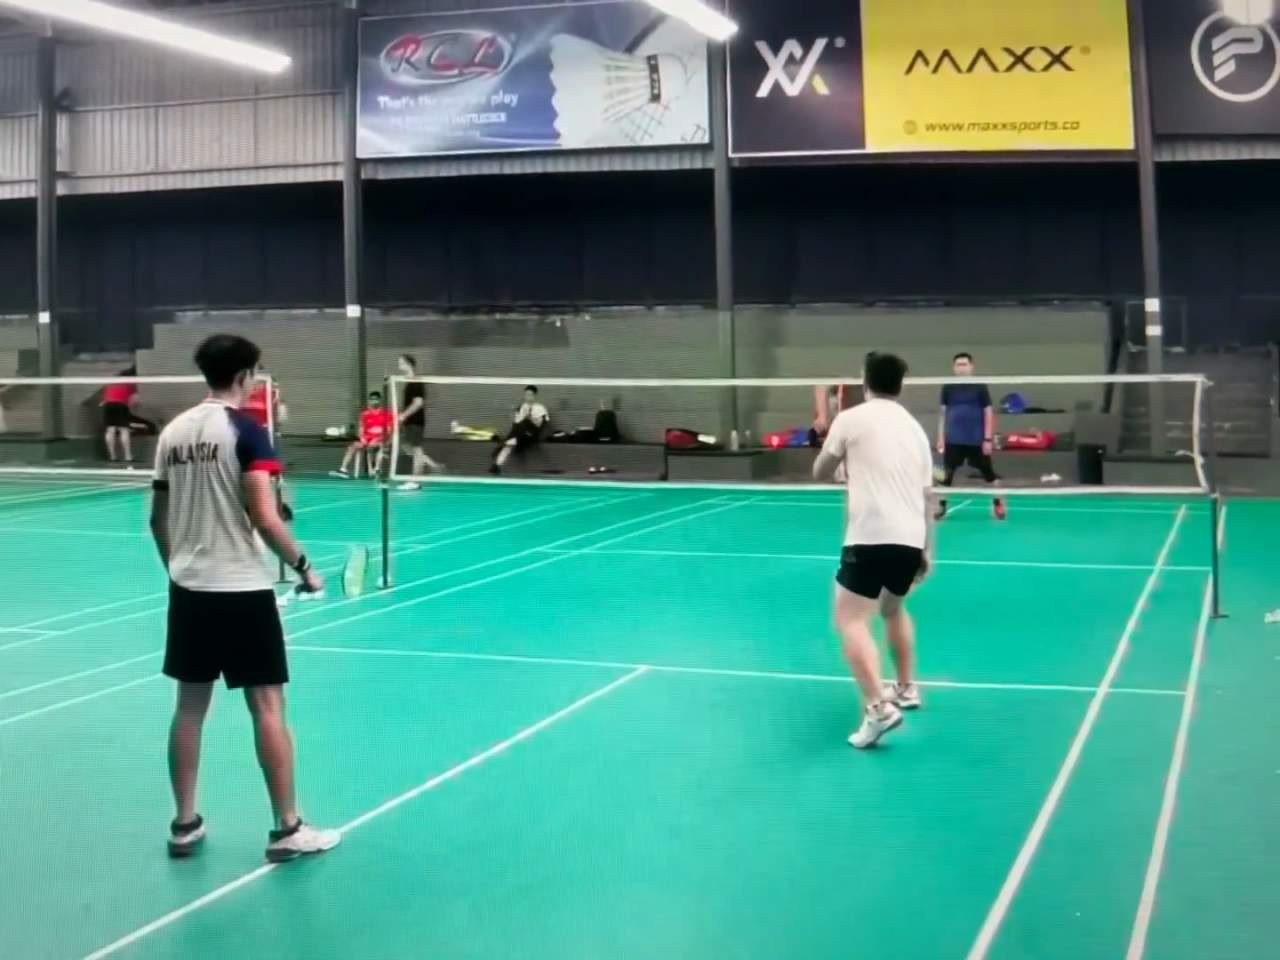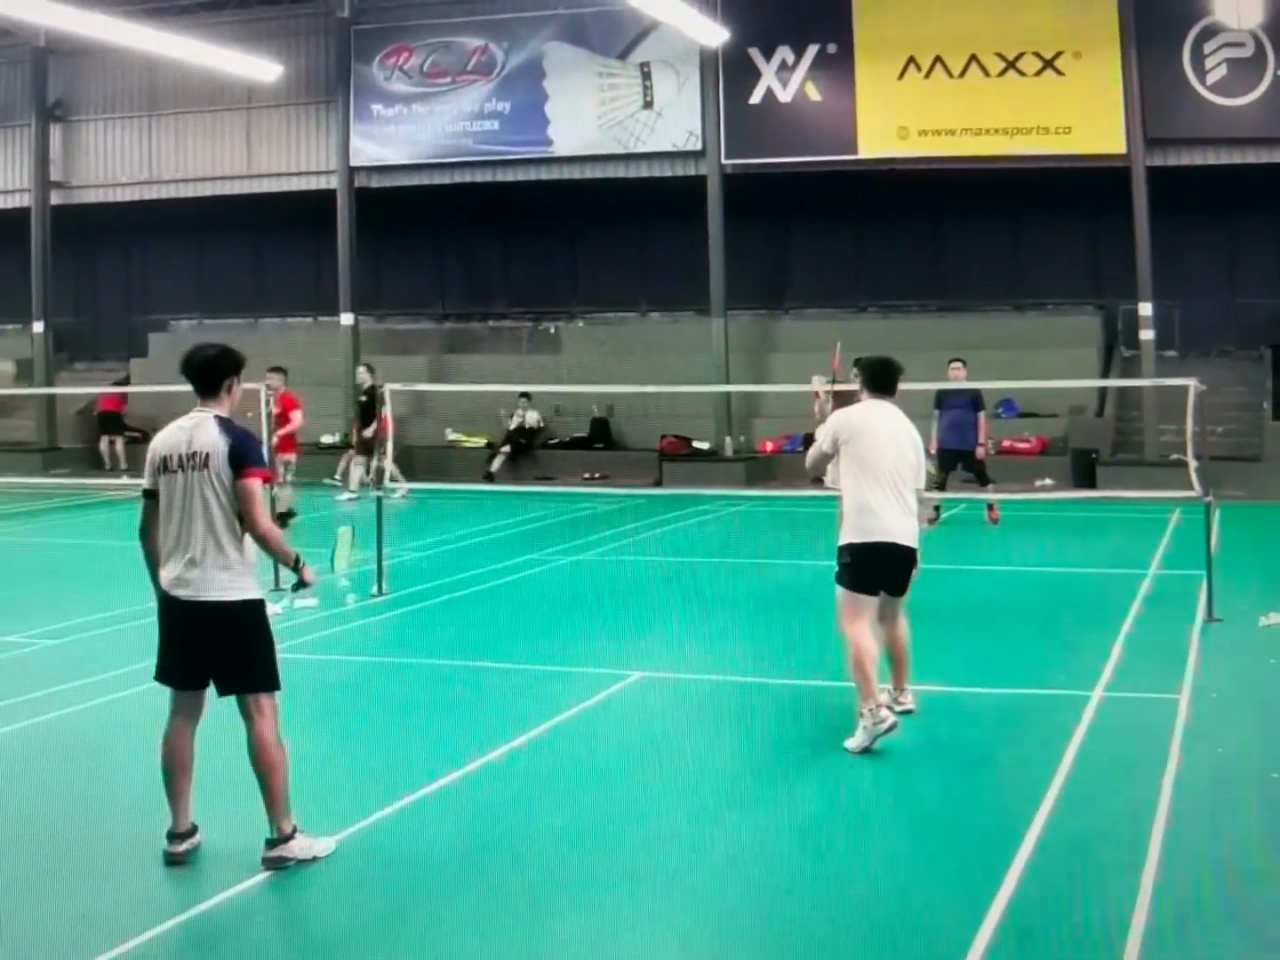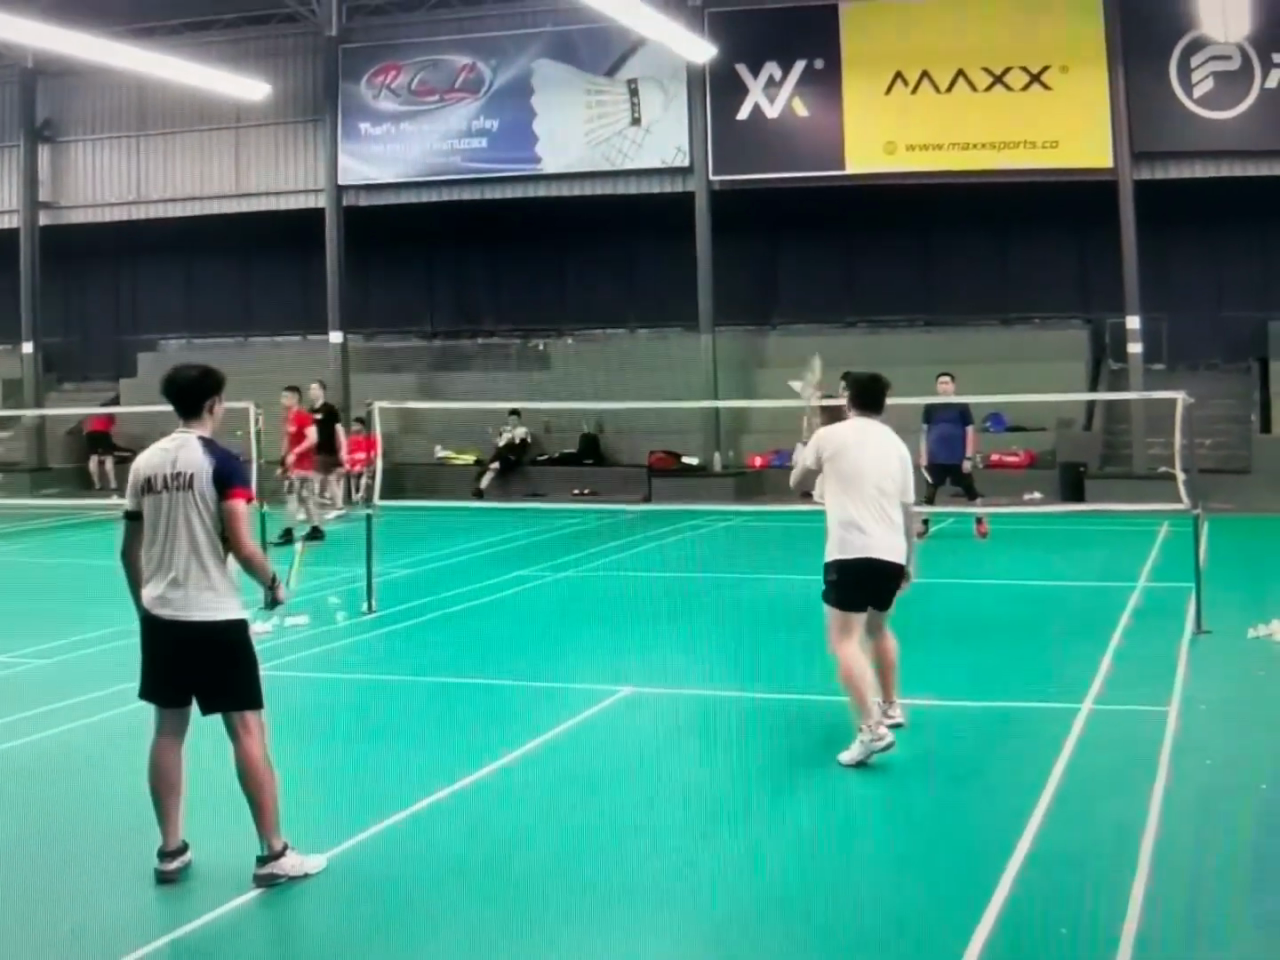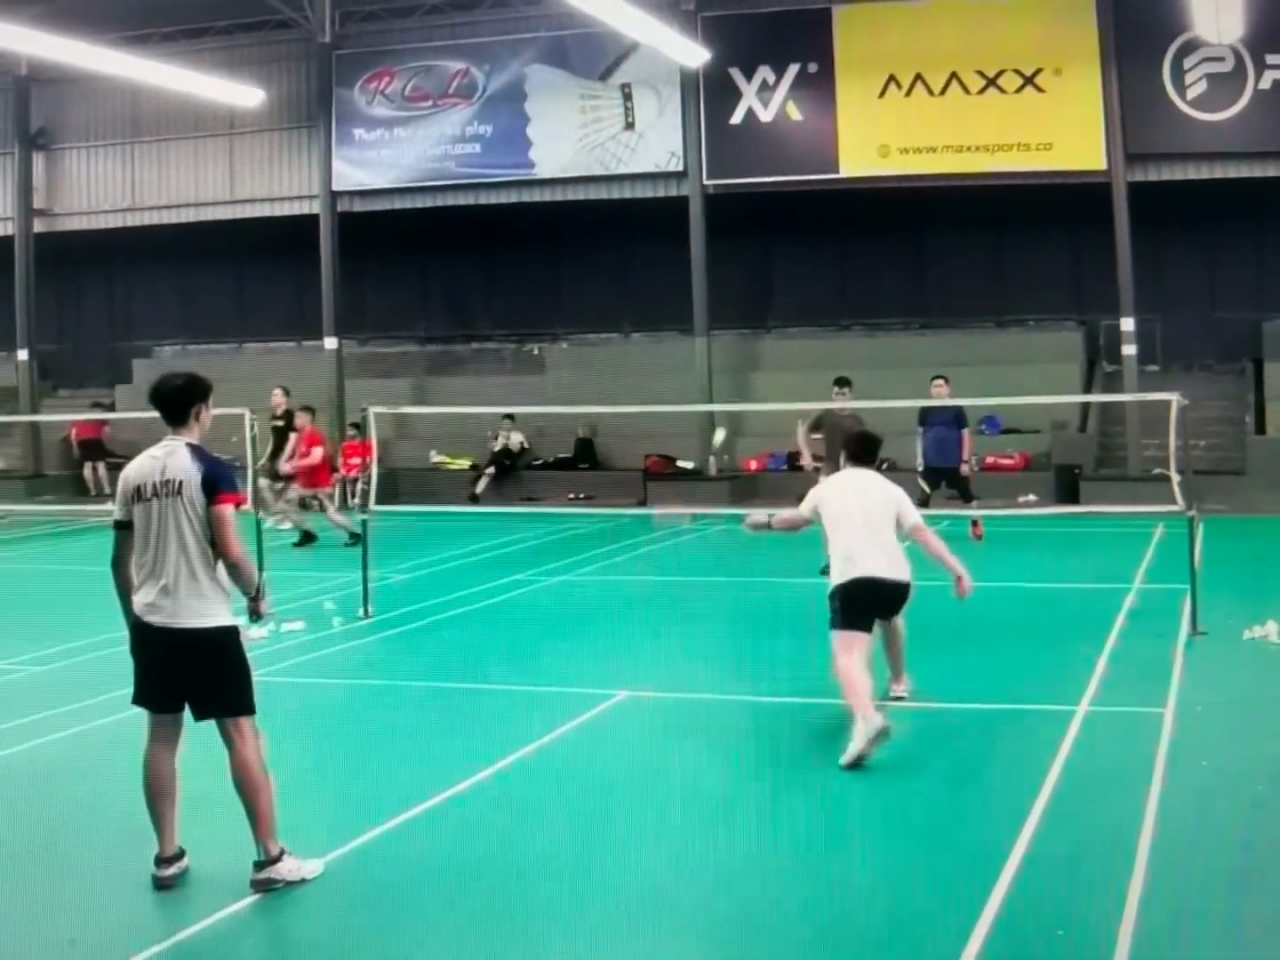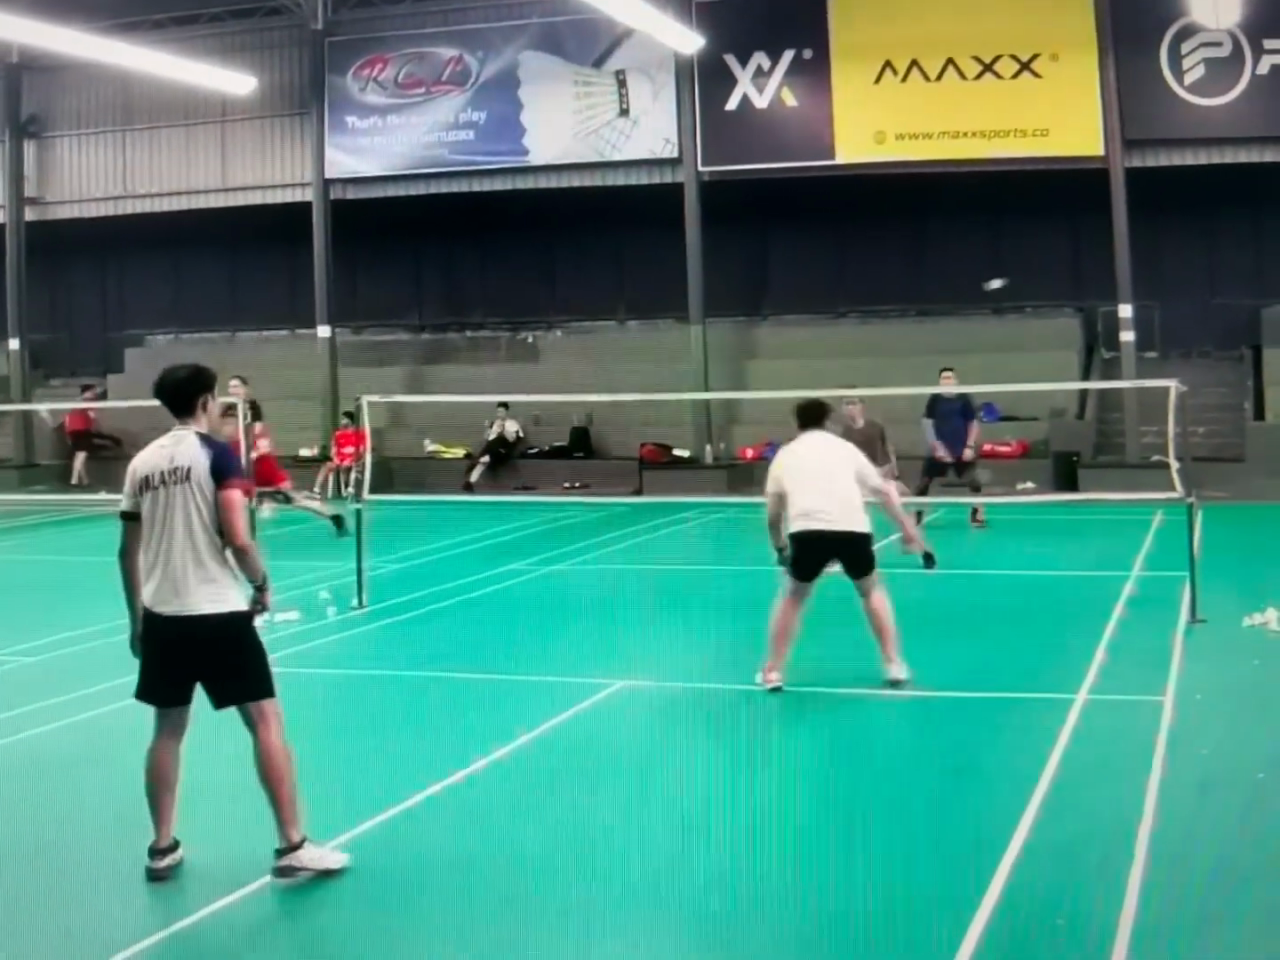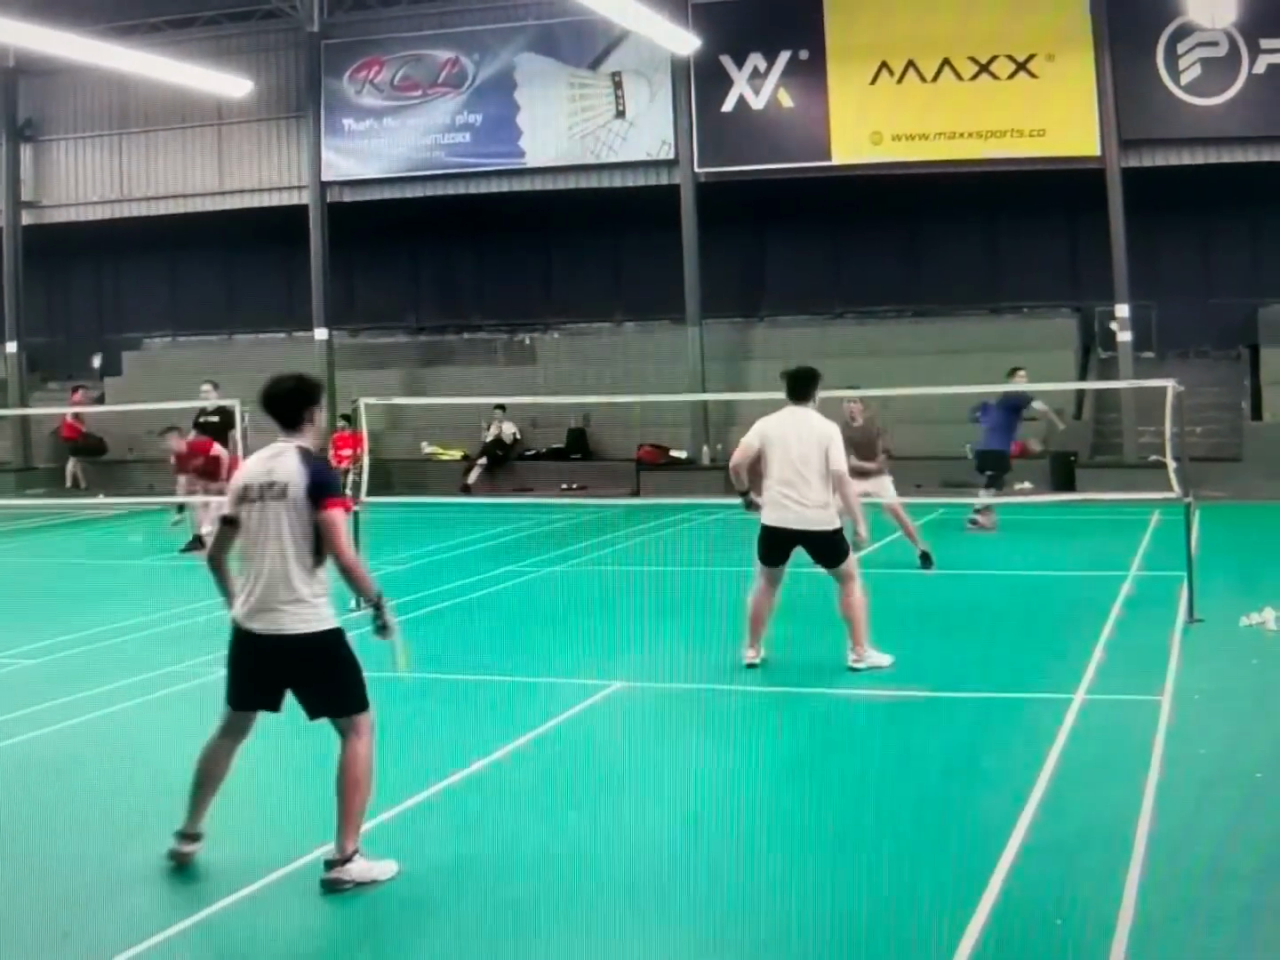
dt=0.4s
person 1, frame 1
left shoulder: (173, 431)
right shoulder: (246, 432)
left elbow: (158, 520)
right elbow: (265, 520)
right wrist: (304, 566)
left hip: (189, 588)
right hip: (241, 589)
left knee: (190, 706)
right knee: (267, 707)
left ankle: (185, 825)
right ankle: (288, 830)
person 1, frame 2
left shoulder: (162, 441)
right shoulder: (237, 440)
left elbow: (147, 531)
right elbow: (259, 526)
right wrist: (298, 565)
left hip: (179, 597)
right hip: (232, 598)
left knee: (182, 713)
right knee: (260, 714)
left ankle: (180, 833)
right ankle: (283, 838)
person 1, frame 3
left shoulder: (144, 463)
right shoulder: (221, 461)
left elbow: (130, 551)
right elbow: (242, 547)
right wrist: (274, 583)
left hip: (162, 617)
right hip: (215, 618)
left knee: (168, 731)
right knee: (248, 731)
left ankle: (171, 850)
right ankle: (274, 854)
person 1, frame 4
left shoulder: (133, 471)
right shoulder: (210, 468)
left elbow: (119, 561)
right elbow: (231, 554)
left wrist: (133, 619)
right wrist: (256, 594)
left hip: (153, 624)
right hip: (207, 624)
left knee: (162, 737)
right knee: (242, 736)
left ankle: (168, 856)
right ankle: (271, 859)
person 1, frame 5
left shoulder: (141, 462)
right shoulder: (217, 455)
left elbow: (127, 553)
right elbow: (239, 540)
left wrist: (136, 619)
right wrist: (261, 586)
left hip: (162, 614)
right hip: (217, 611)
left knee: (168, 729)
right knee: (266, 720)
left ankle: (163, 848)
right ankle: (294, 846)
person 1, frame 6
left shoulder: (247, 470)
right shoulder: (315, 470)
left elbow: (216, 556)
right elbow: (344, 558)
right wrist: (378, 605)
left hip: (251, 627)
right hip: (306, 629)
left knee: (232, 729)
right knee: (358, 730)
left ankle: (188, 835)
right ankle: (345, 859)
person 2, frame 1
left shoulder: (851, 419)
right shoulder: (914, 427)
left elbow: (821, 473)
right elbow: (926, 494)
left wrist: (840, 463)
right wrist: (926, 550)
left hip: (871, 537)
right hip: (911, 539)
left knee: (851, 622)
right knee: (893, 609)
left ankle: (878, 708)
right ankle: (906, 689)
person 2, frame 2
left shoulder: (845, 418)
right shoulder: (908, 428)
left elbow: (813, 465)
left wrist: (824, 437)
right wrist: (914, 549)
left hip: (865, 536)
right hip: (904, 539)
left knee: (856, 623)
right knee: (891, 614)
left ankle: (873, 712)
right ankle: (901, 694)
person 2, frame 3
left shoulder: (829, 436)
right shoulder: (897, 444)
left elbow: (798, 481)
right elbow: (907, 510)
left wrist: (809, 464)
right wrist: (907, 563)
left hip: (851, 555)
right hip: (892, 557)
left knee: (844, 642)
right knee: (879, 630)
left ankle: (873, 728)
right ankle: (890, 707)
person 2, frame 4
left shoulder: (828, 486)
right shoulder: (891, 489)
left elbow: (794, 520)
right elbow: (921, 532)
left wrist: (764, 520)
right wrist: (958, 570)
left hip: (852, 579)
right hip: (896, 579)
left knee: (848, 658)
right knee: (890, 618)
left ankle: (869, 719)
right ankle: (898, 681)
person 2, frame 5
left shoulder: (784, 455)
right shoulder: (846, 449)
left elbow: (773, 512)
right elbow: (883, 490)
left wrist: (780, 547)
right wrist: (908, 529)
left hip: (806, 532)
right hip: (852, 530)
left knee: (791, 598)
right knee: (870, 590)
left ankle: (773, 672)
right ankle: (893, 663)
person 2, frame 6
left shoulder: (766, 425)
right shoulder: (827, 428)
left elbow: (736, 465)
right elbow: (841, 479)
left wrist: (747, 495)
right wrist: (859, 521)
left hip: (776, 520)
right hip: (820, 522)
left knee: (767, 582)
right knee: (850, 579)
left ankle: (753, 649)
right ankle: (860, 652)
